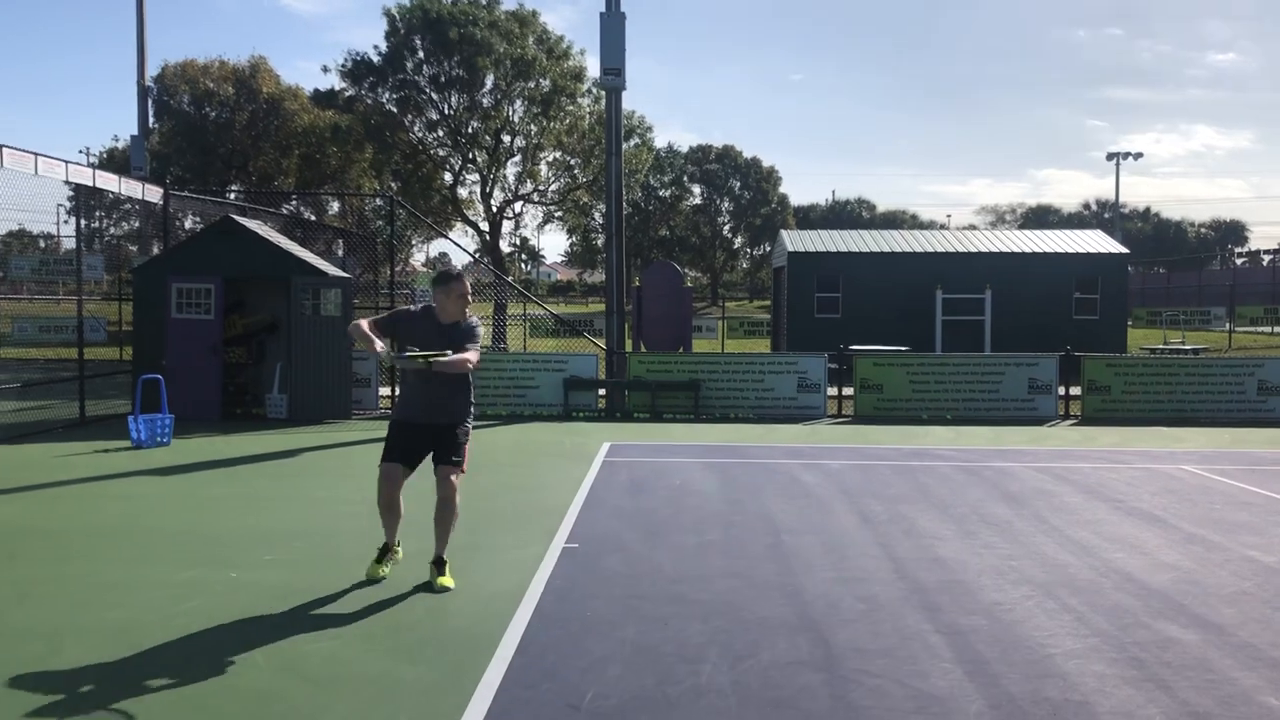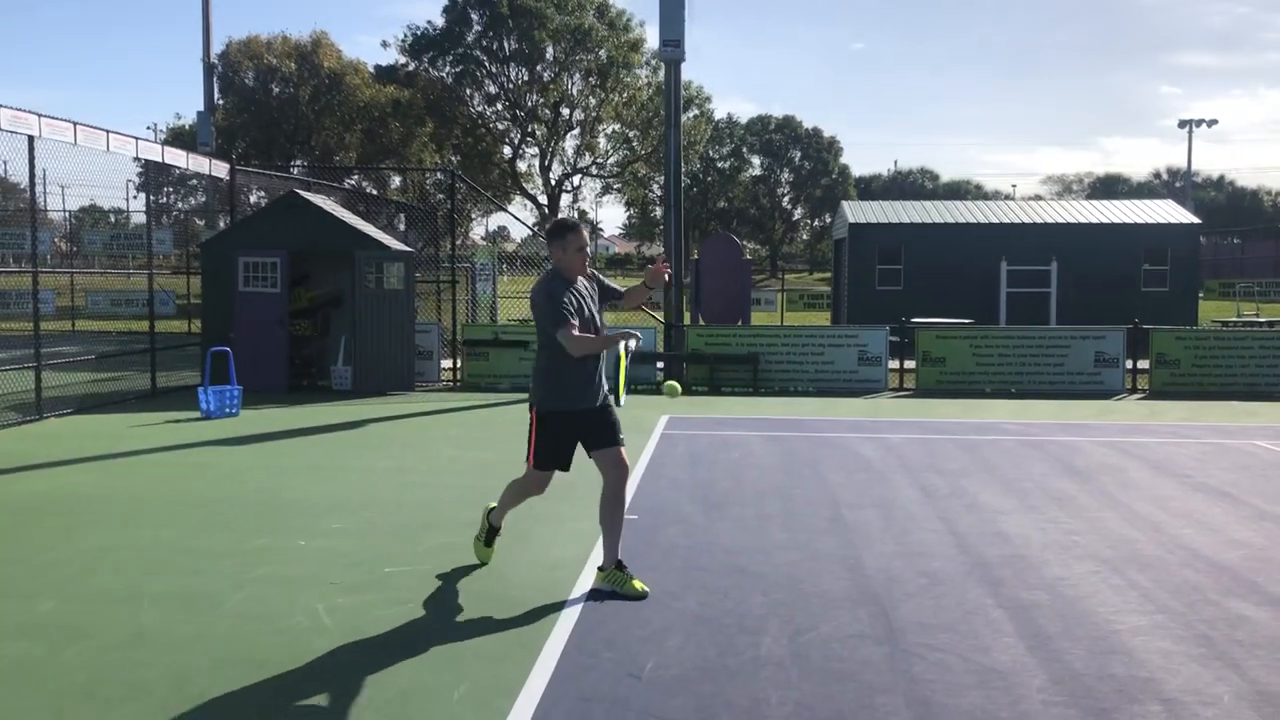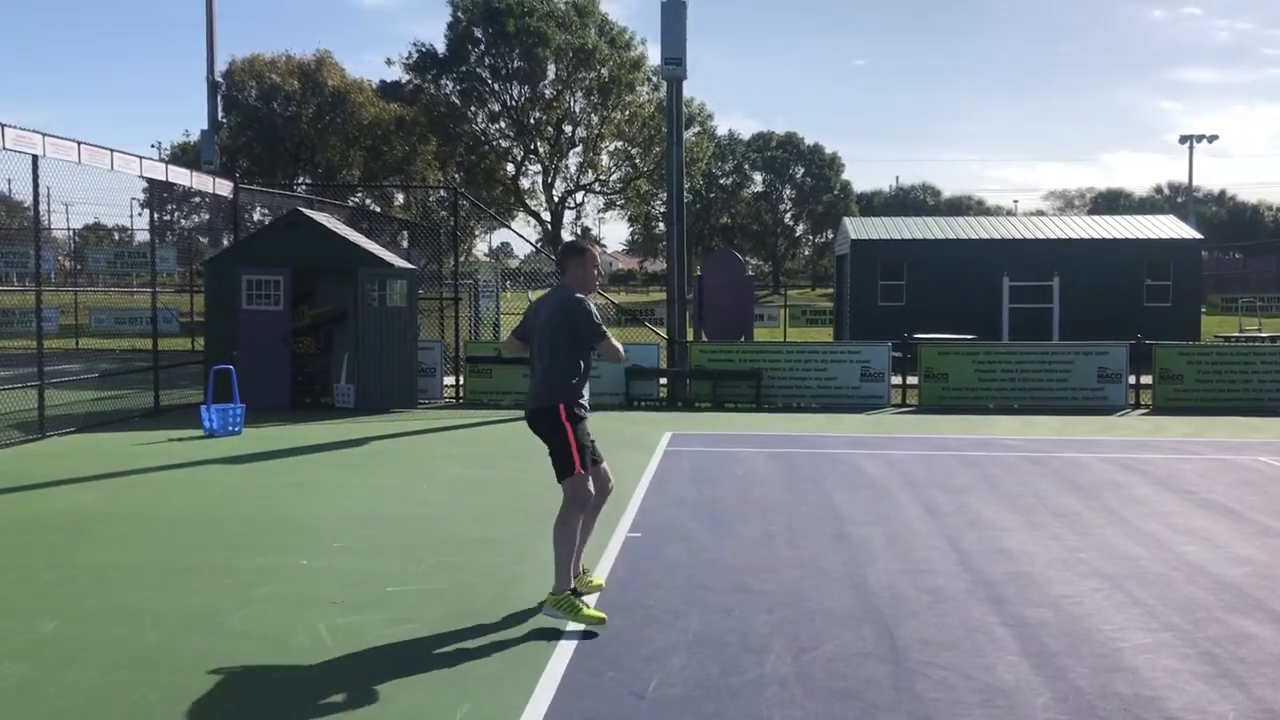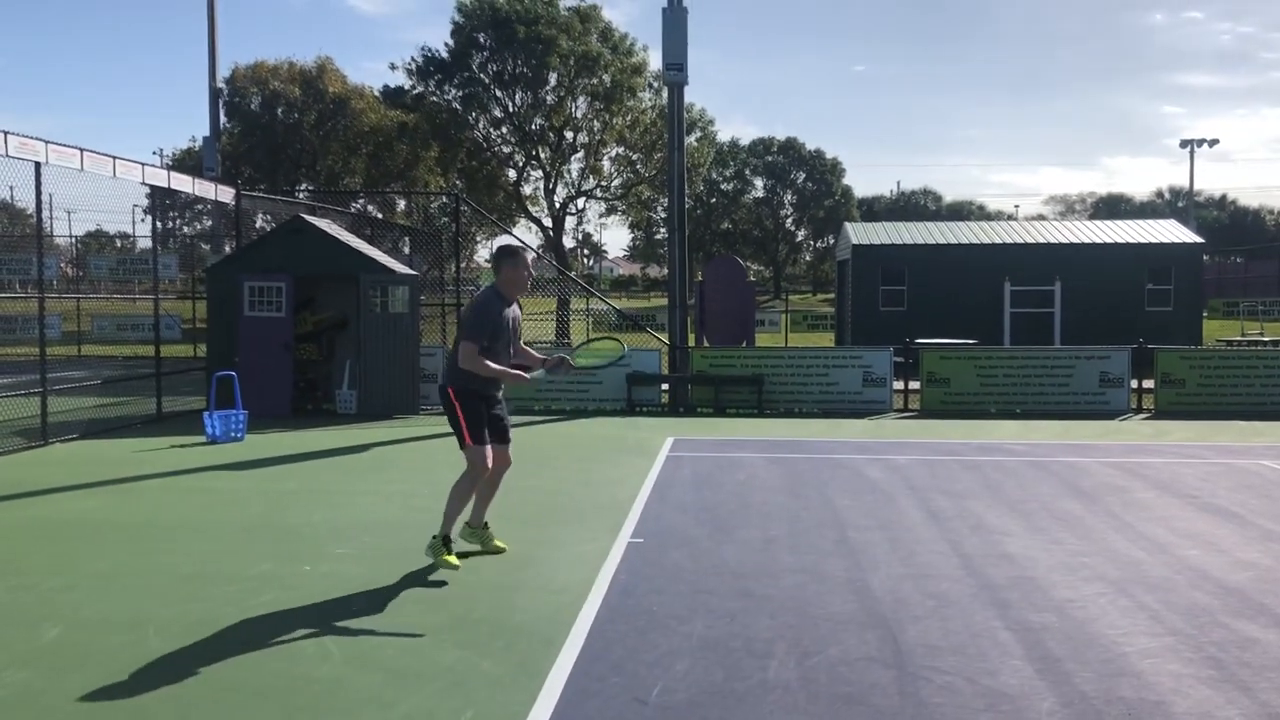
dt=0.7s
person 1, frame 1
left shoulder: (471, 328)
right shoulder: (411, 317)
left elbow: (468, 360)
right elbow: (358, 326)
left wrist: (426, 364)
right wrist: (372, 340)
left hip: (452, 419)
right hip: (410, 417)
left knee: (448, 484)
right knee: (387, 484)
left ankle: (440, 562)
right ankle: (391, 546)
person 1, frame 2
left shoulder: (589, 279)
right shoulder: (550, 291)
left elbow: (628, 299)
right elbow: (575, 345)
left wrist: (654, 278)
right wrist: (619, 337)
left hip: (593, 397)
right hip: (553, 403)
left knee: (617, 470)
right knee: (537, 480)
left ankle: (610, 567)
right ankle: (495, 515)
person 1, frame 3
left shoulder: (542, 305)
right shoulder: (578, 303)
left elbow: (511, 347)
right elbow: (616, 354)
right wrist: (598, 345)
left hip: (545, 408)
right hip: (559, 408)
left knee: (601, 484)
right knee: (579, 494)
left ankle: (572, 571)
right ankle: (561, 594)
person 1, frame 4
left shoulder: (514, 306)
right shoulder: (484, 306)
left elbow: (516, 348)
right elbow: (466, 359)
left wrist: (546, 361)
right wrist: (509, 374)
left hip: (491, 394)
right hip: (463, 392)
left knee: (501, 463)
right knee: (480, 466)
left ankle: (475, 526)
right ankle: (441, 539)
